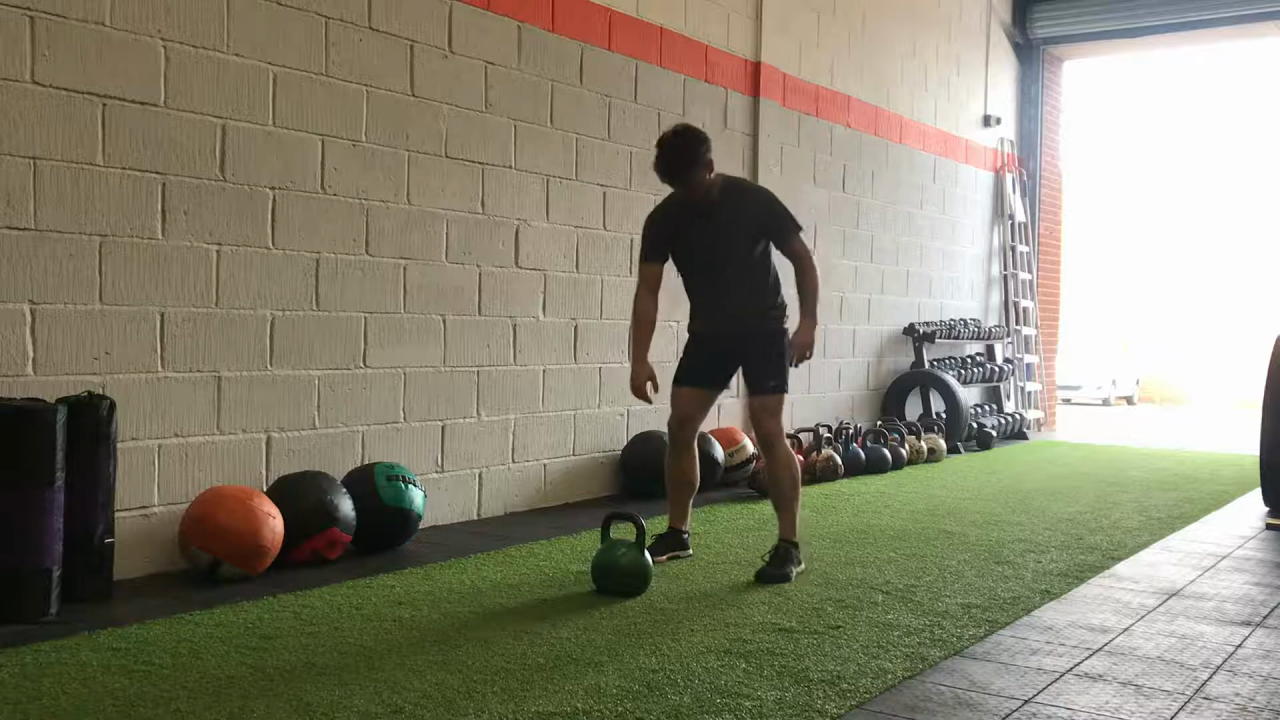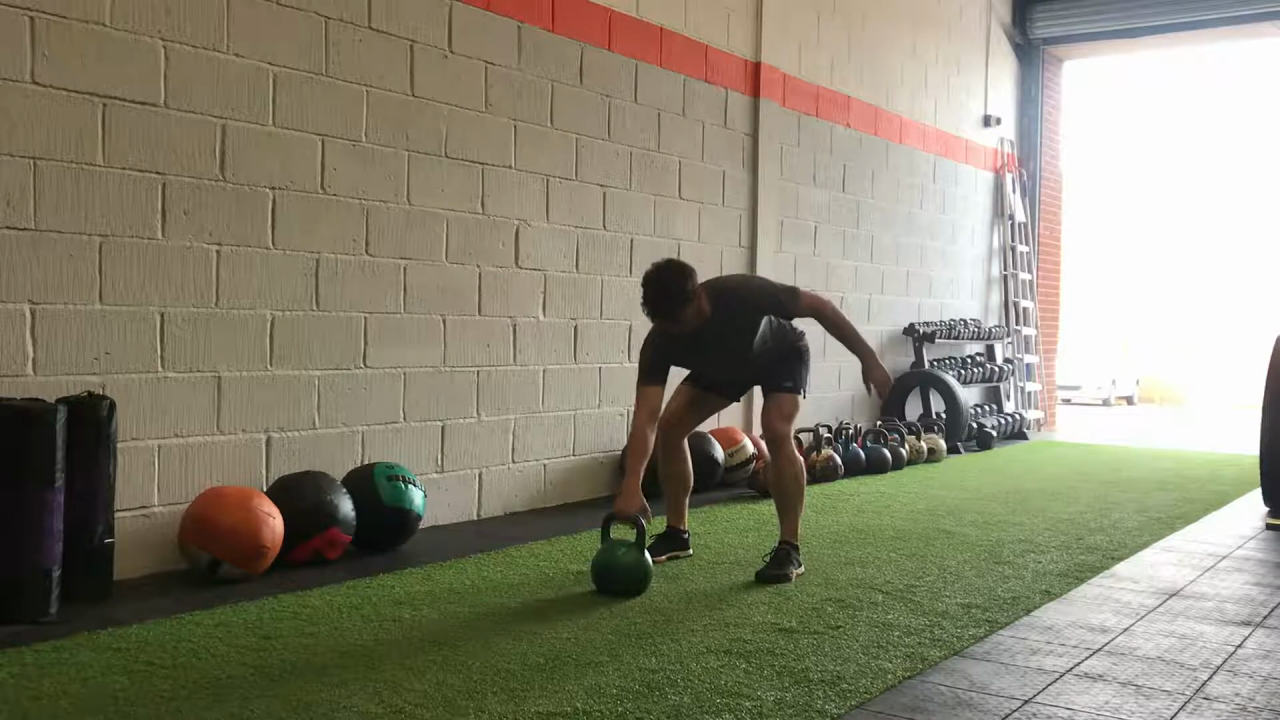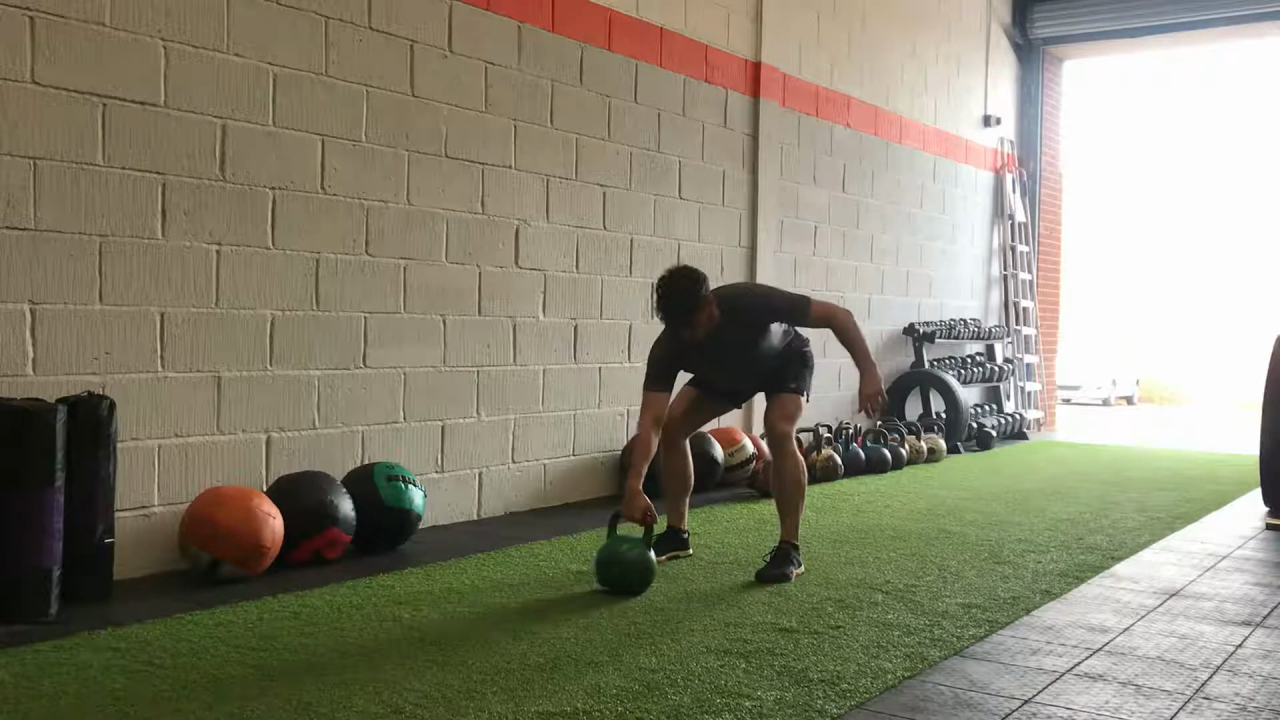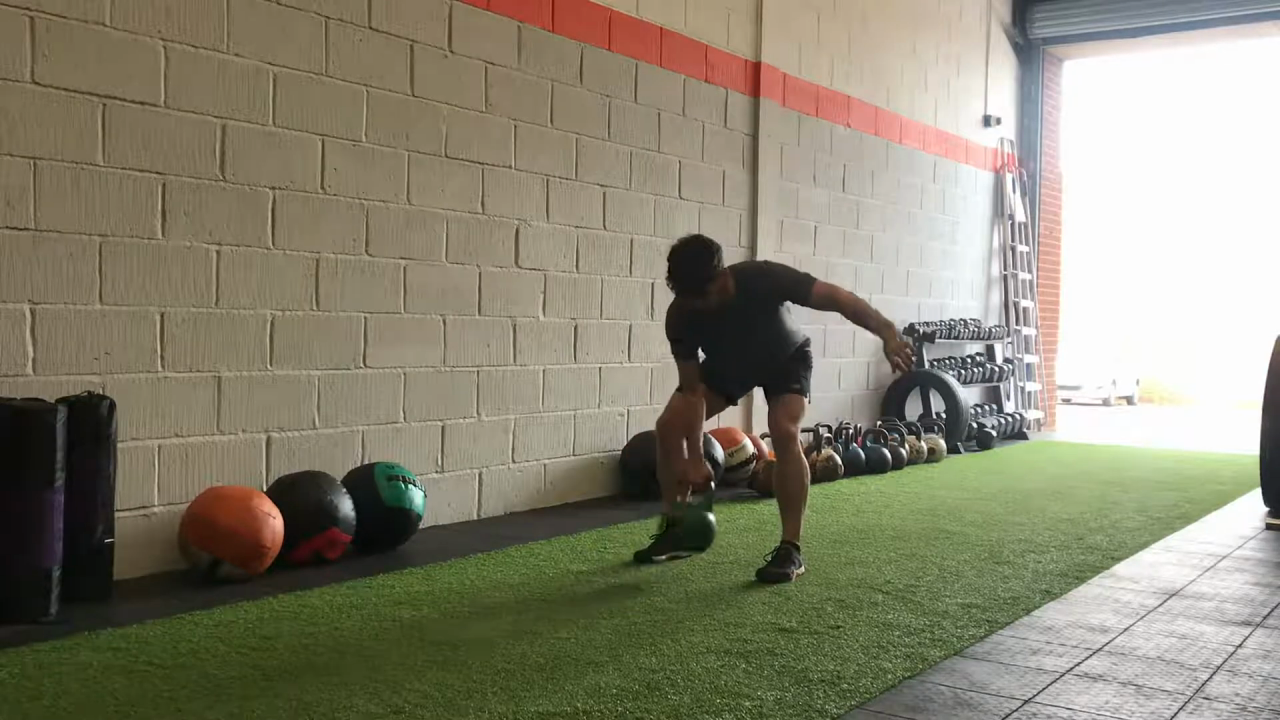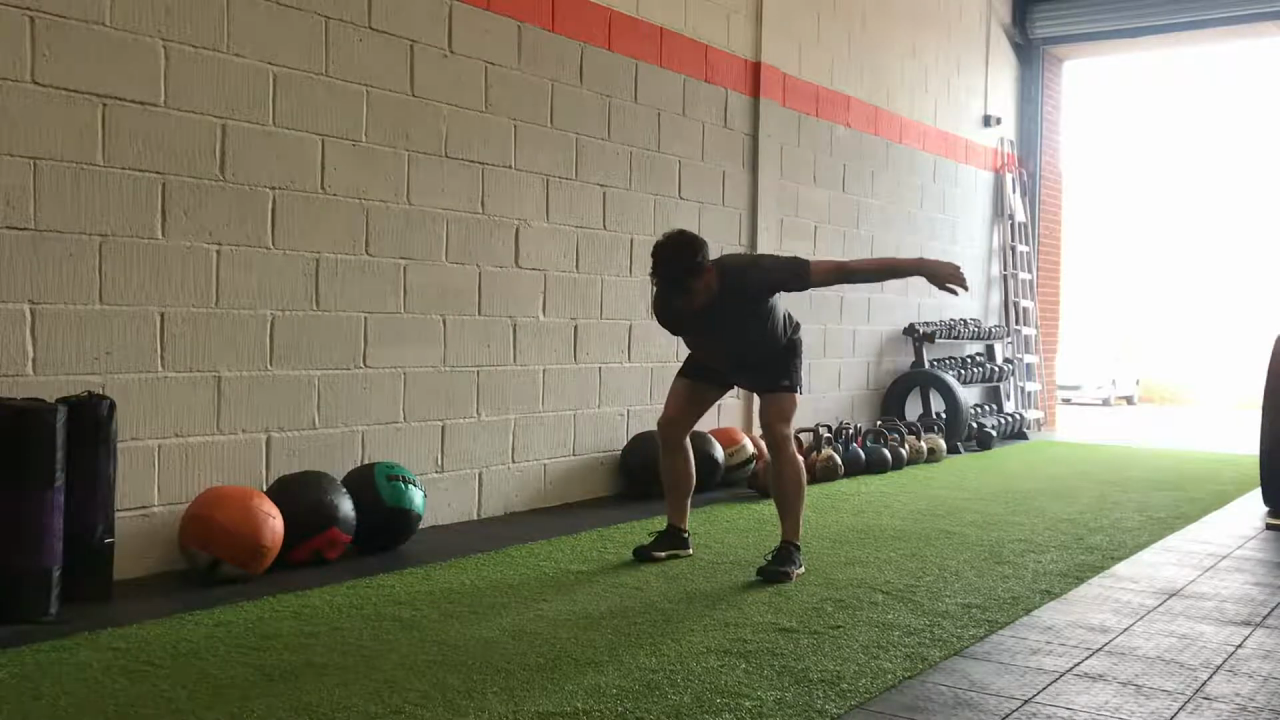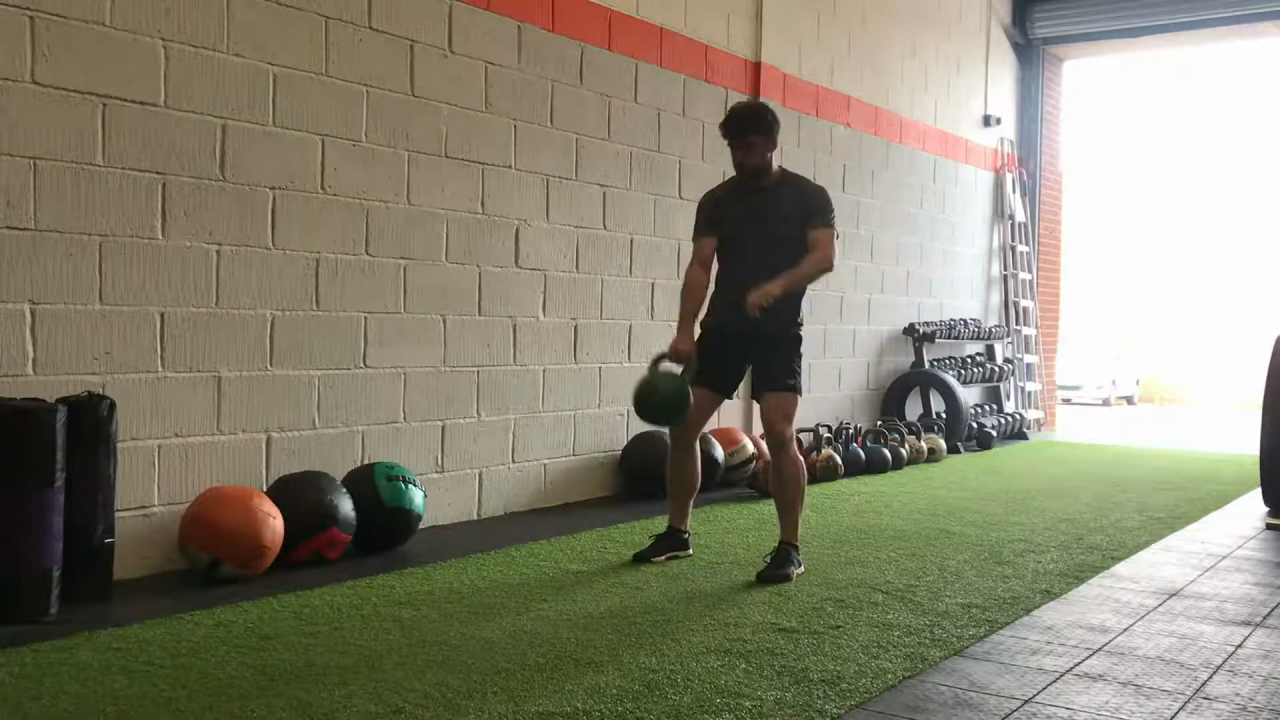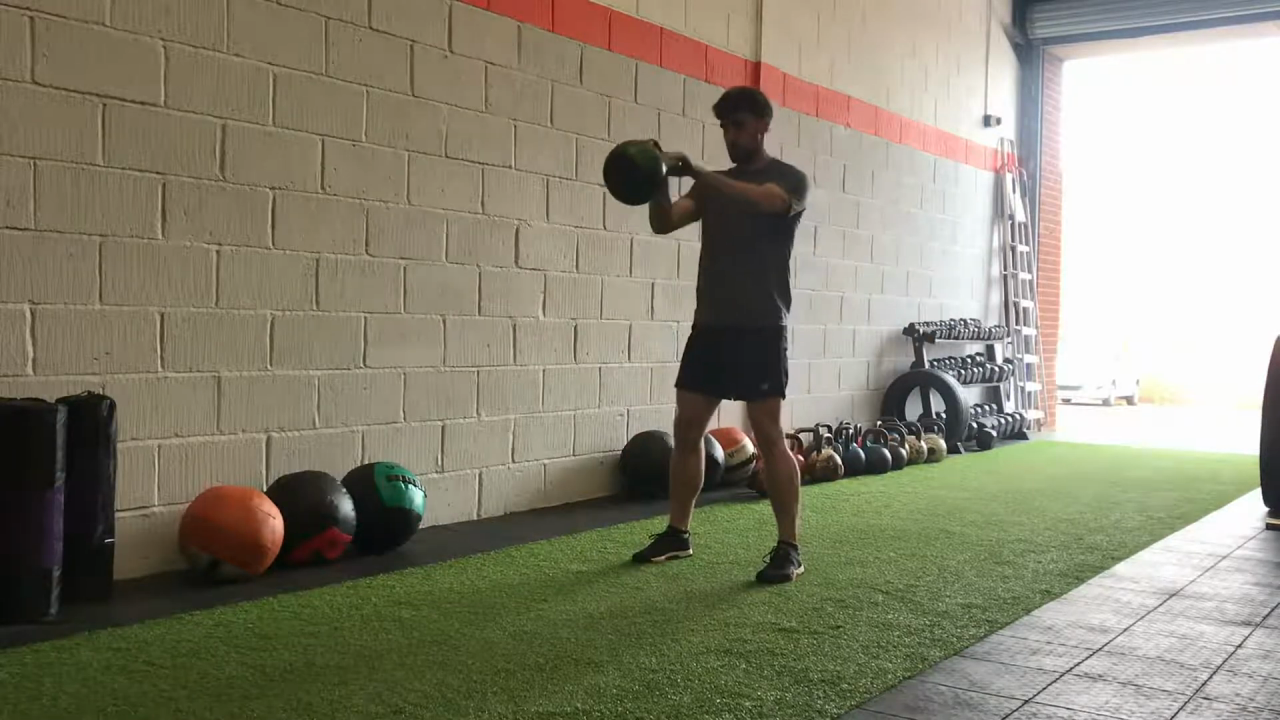
dt=0.5s
person 1, frame 1
left shoulder: (753, 200)
right shoulder: (662, 219)
left elbow: (802, 260)
right elbow: (647, 293)
left wrist: (807, 325)
right wrist: (639, 360)
left hip: (763, 331)
right hip: (708, 336)
left knee: (767, 429)
right knee: (680, 427)
left ankle: (790, 546)
right ankle: (677, 534)
person 1, frame 2
left shoulder: (742, 294)
right shoulder: (659, 343)
left elbow: (819, 307)
right elbow: (646, 418)
left wrist: (868, 359)
right wrist: (630, 487)
left hip: (782, 355)
right hip: (721, 369)
left knee: (776, 433)
right knee: (669, 429)
left ankle: (790, 549)
right ankle: (677, 533)
person 1, frame 3
left shoulder: (751, 302)
right shoulder: (668, 348)
left elbow: (837, 315)
right elbow: (651, 421)
left wrist: (868, 372)
right wrist: (633, 488)
left hip: (786, 361)
right hip: (724, 375)
left knee: (779, 431)
right knee: (671, 429)
left ankle: (790, 550)
right ankle: (677, 534)
person 1, frame 4
left shoulder: (762, 278)
right shoulder: (681, 316)
left elbow: (838, 298)
right elbow: (691, 391)
left wrist: (888, 335)
right wrist: (695, 459)
left hip: (786, 358)
right hip: (725, 364)
left knee: (784, 432)
right knee: (668, 426)
left ankle: (790, 549)
right ankle: (674, 533)
person 1, frame 5
left shoulder: (752, 273)
right shoulder: (666, 305)
left elbow: (843, 270)
right elbow: (700, 347)
left wrist: (922, 267)
right wrist: (743, 378)
left hip: (776, 350)
right hip: (720, 355)
left knee: (777, 434)
right knee: (670, 427)
left ankle: (790, 549)
right ankle: (676, 533)
person 1, frame 6
left shoulder: (808, 196)
right shoulder: (717, 200)
left elbow: (823, 257)
right elbow: (700, 265)
left wrist: (778, 286)
right wrist: (684, 332)
left hip: (778, 332)
right hip: (723, 328)
left knee: (779, 435)
right knee: (682, 427)
left ankle: (790, 548)
right ankle: (677, 533)
person 1, frame 7
left shoulder: (788, 179)
right shoulder: (714, 185)
left elbow: (763, 201)
right elbow: (664, 224)
left wrist: (697, 172)
right wrist: (655, 182)
left hip: (759, 327)
right hip: (710, 325)
left knee: (768, 436)
right knee: (685, 430)
left ankle: (789, 548)
right ankle: (677, 533)
